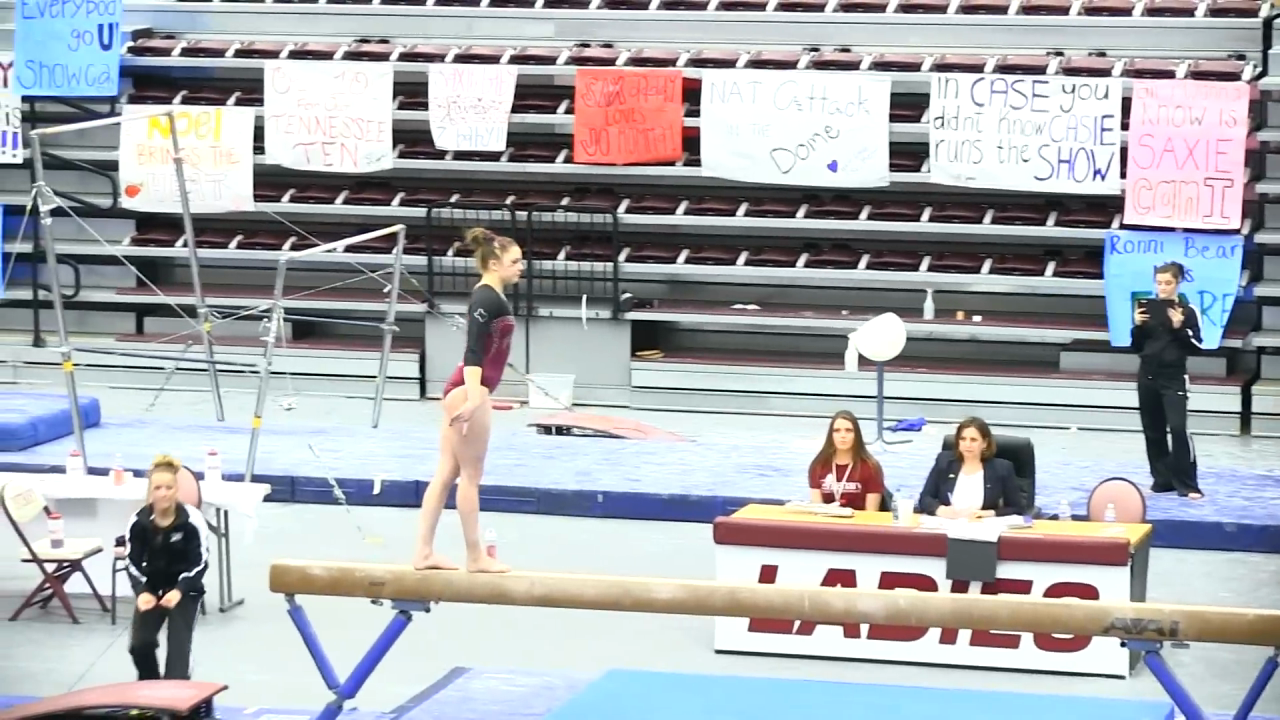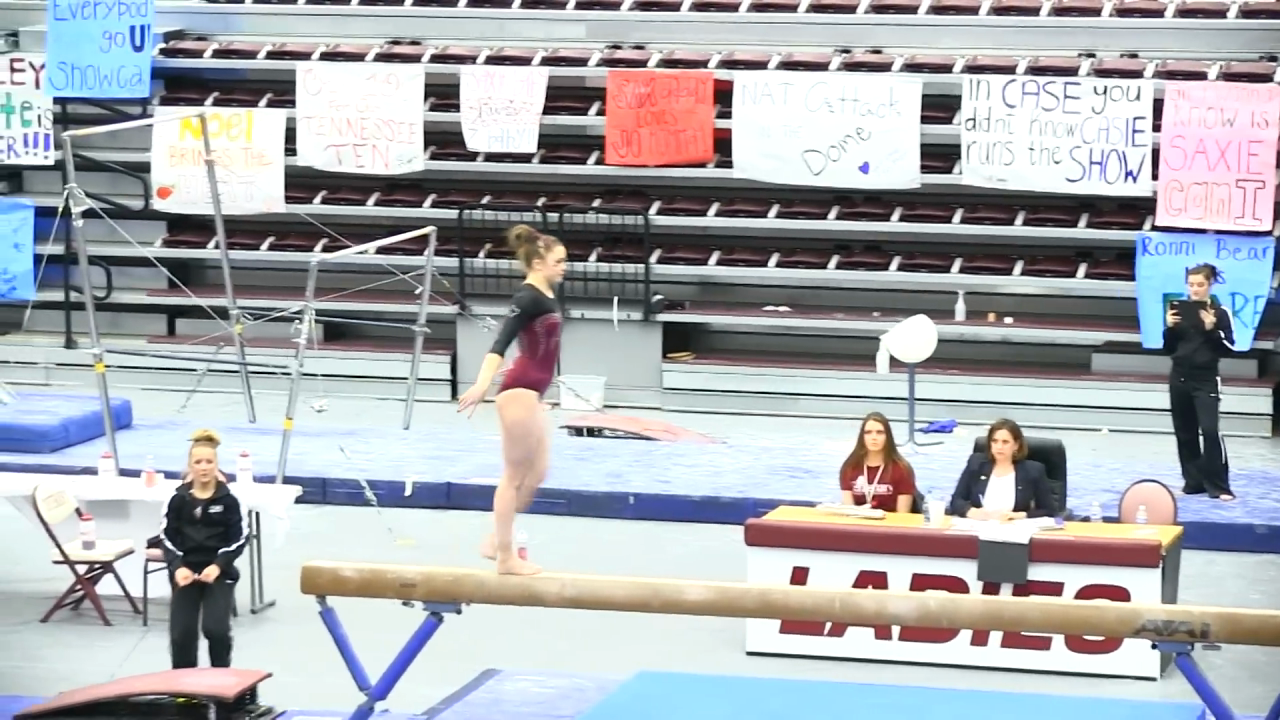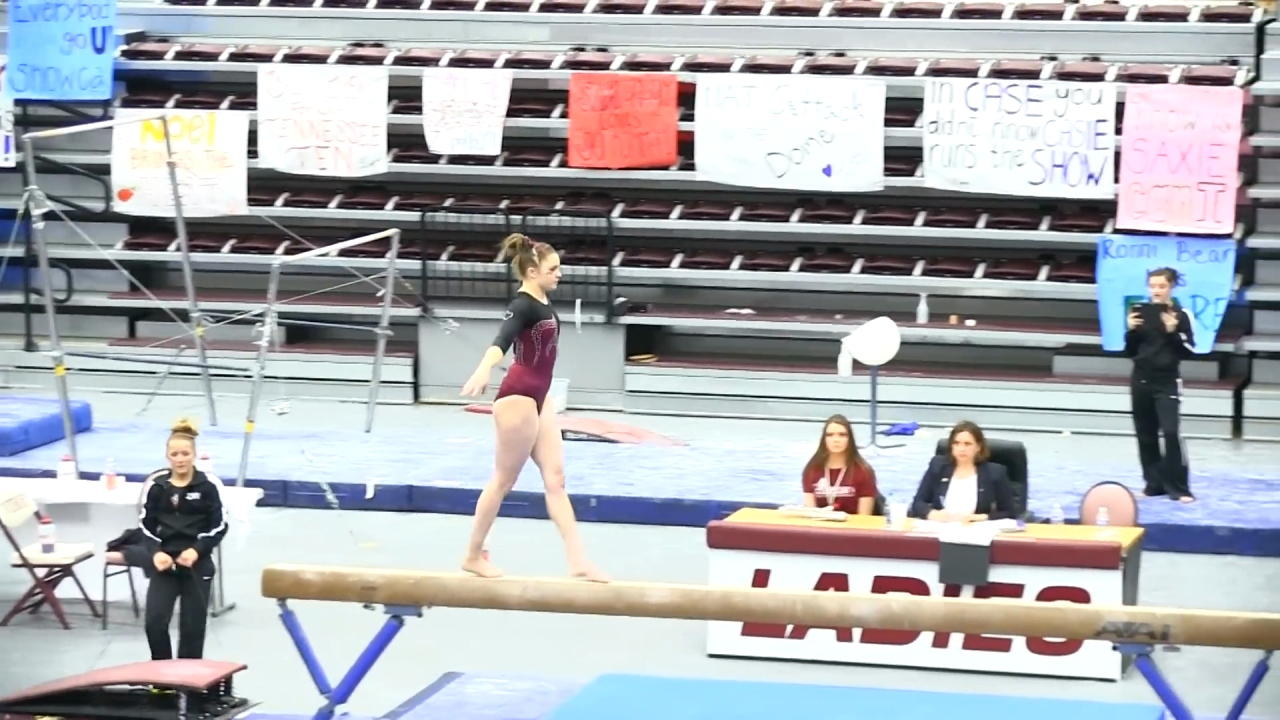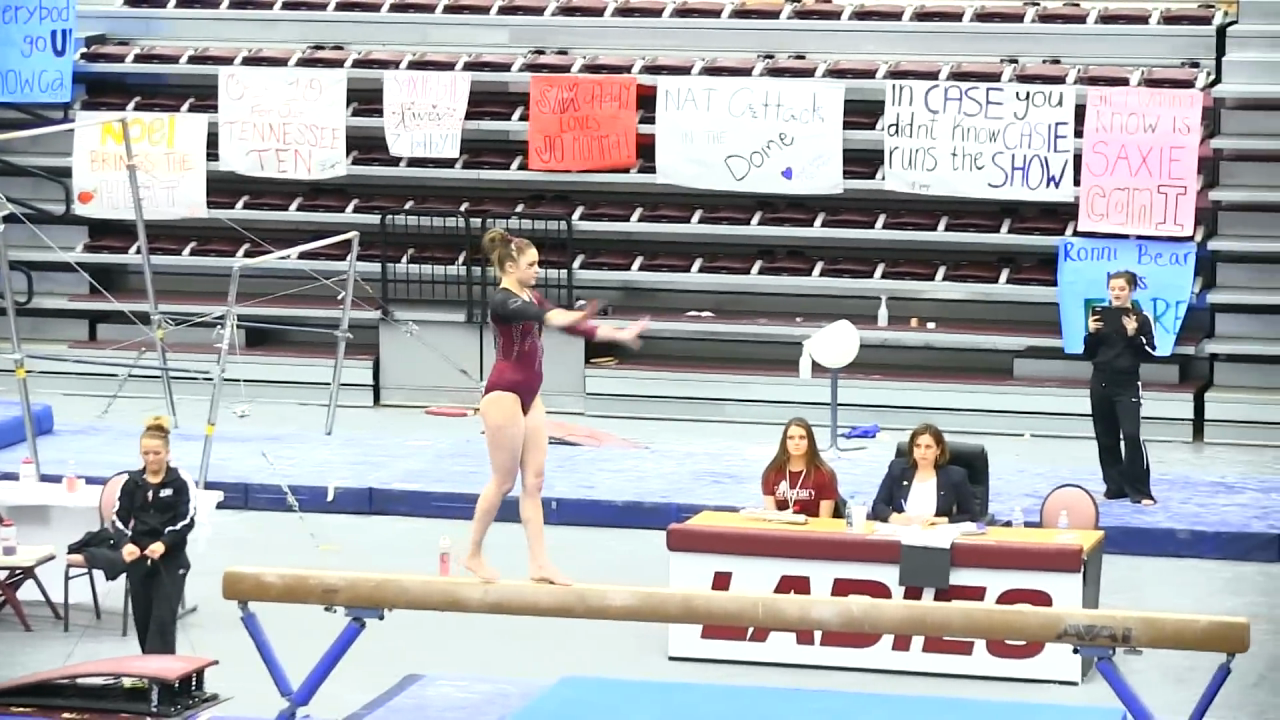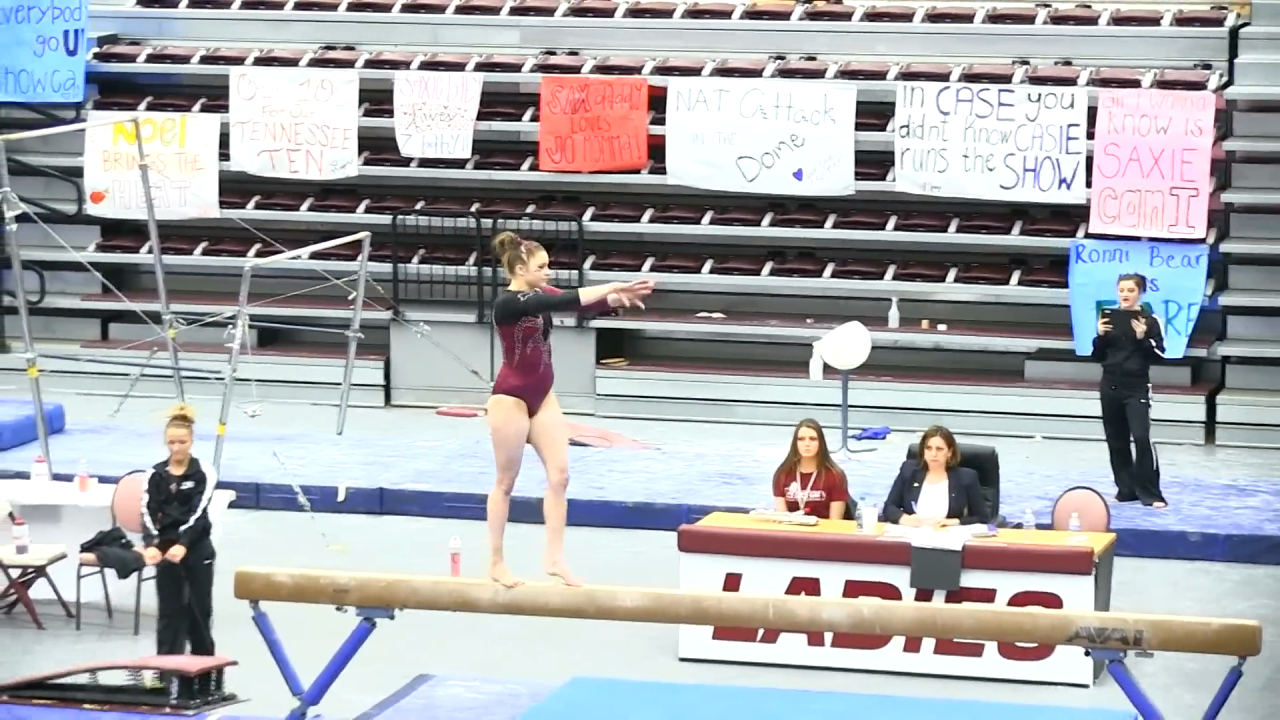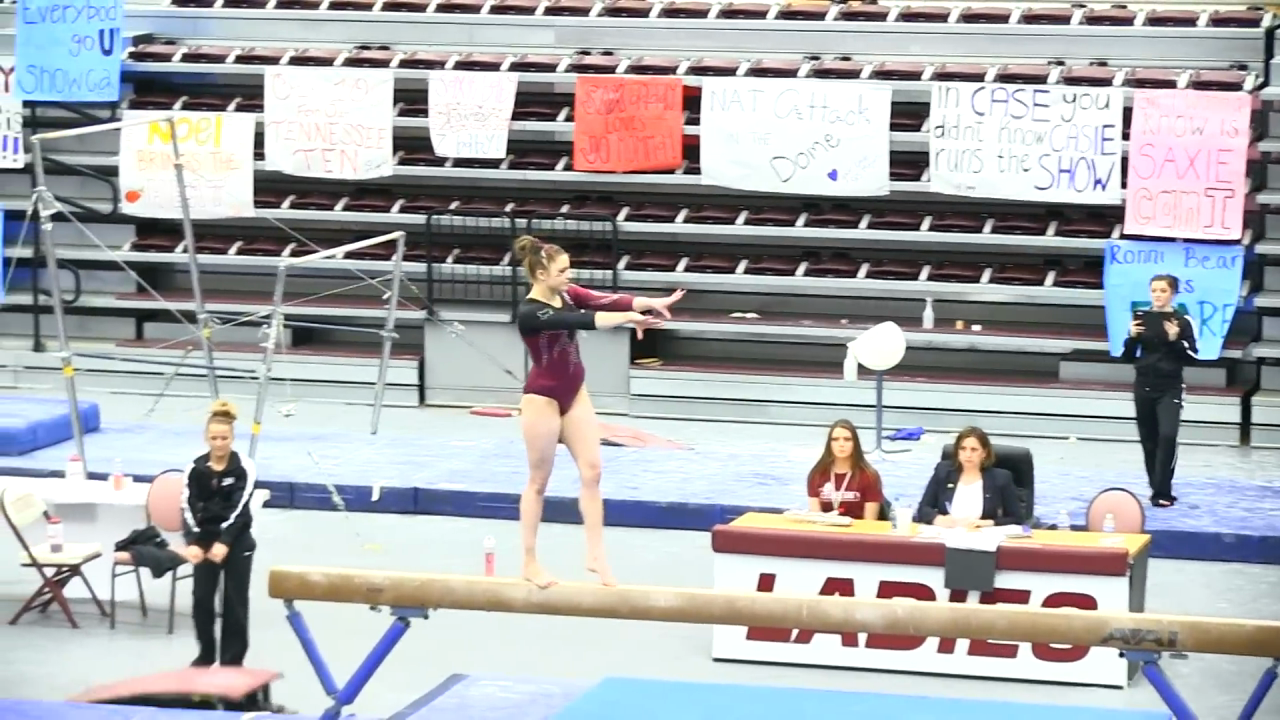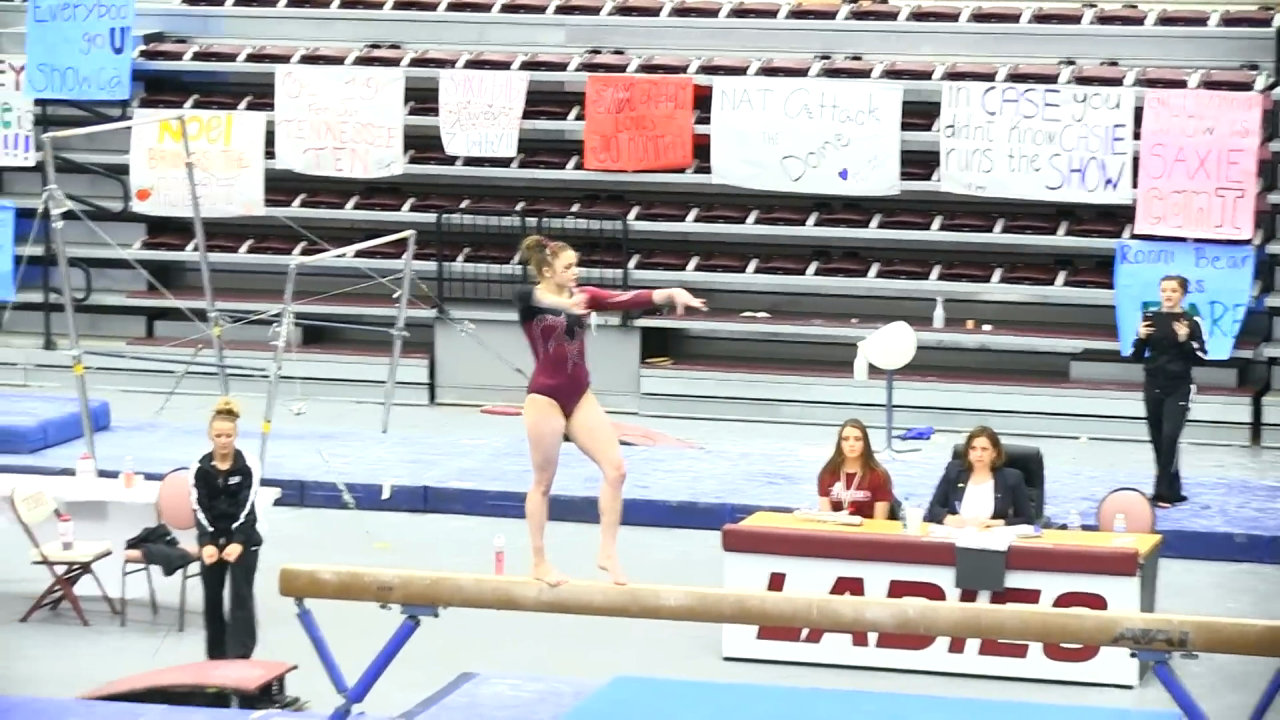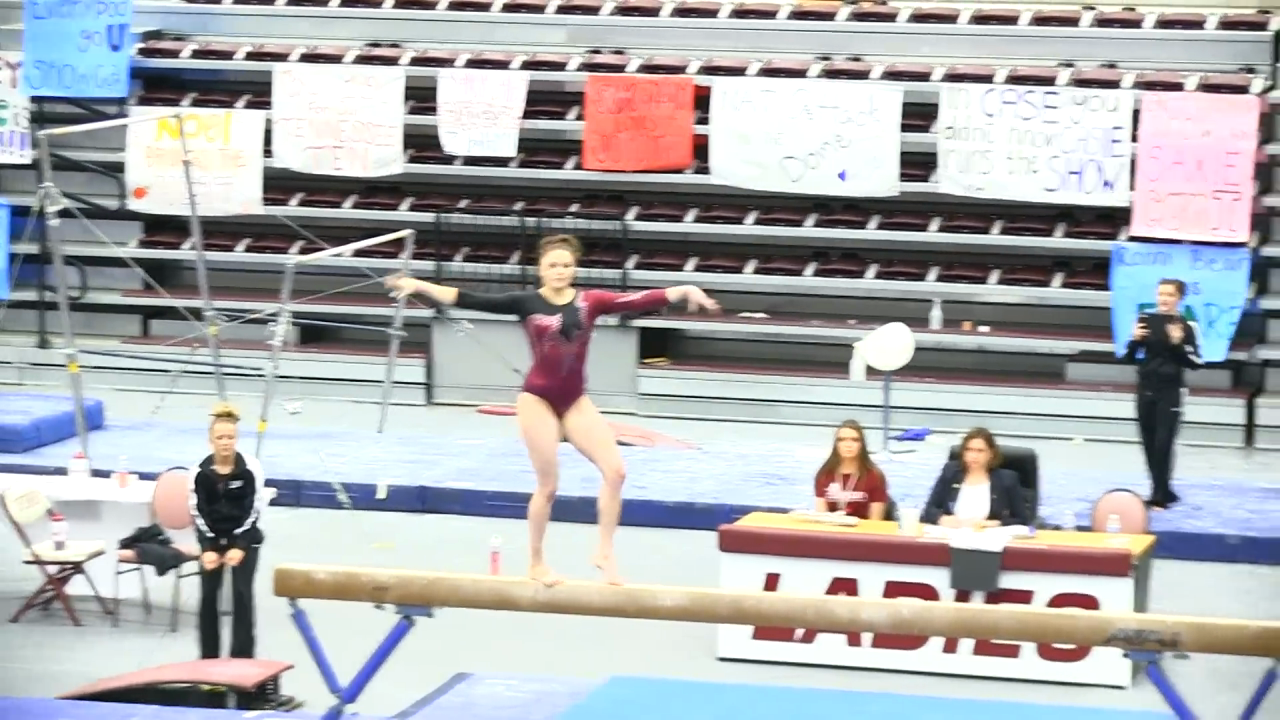
dt=0.3s
person 1, frame 1
left shoulder: (493, 295)
right shoulder: (487, 299)
right elbow: (474, 350)
right wrist: (473, 397)
left hip: (466, 389)
right hip: (470, 390)
left knee: (446, 473)
right knee: (470, 475)
left ankle: (424, 551)
right ankle: (476, 556)
person 1, frame 2
left shoulder: (544, 294)
right shoulder: (528, 297)
right elbow: (501, 342)
right wrist: (482, 383)
left hip: (530, 392)
right hip: (521, 391)
left knee: (535, 474)
right knee: (515, 477)
left ankle: (496, 541)
right ankle: (506, 557)
person 1, frame 3
left shoulder: (540, 302)
right shoulder: (522, 306)
right elbow: (502, 338)
right wrist: (482, 372)
left hip: (537, 399)
right hip: (518, 398)
left knee: (556, 480)
right knee: (503, 481)
left ankle: (578, 560)
right ankle: (474, 555)
person 1, frame 4
left shoulder: (532, 297)
right shoulder: (502, 301)
left elbow: (570, 324)
right elbow: (539, 317)
left wrist: (617, 334)
right wrist: (571, 317)
left hip: (528, 396)
right hip: (502, 396)
left knee: (534, 481)
right knee: (502, 482)
left ankle: (539, 563)
right ankle: (474, 554)
person 1, frame 5
left shoulder: (542, 292)
right shoulder: (506, 303)
left elbow: (585, 302)
right elbow: (566, 301)
left wrist: (618, 295)
right wrist: (612, 288)
left hip: (542, 397)
right hip: (510, 399)
left knee: (559, 475)
right knee: (505, 481)
left ankle: (555, 558)
right ankle: (496, 562)
person 1, frame 6
left shoulder: (566, 294)
right shoulder: (530, 313)
left elbow: (604, 301)
right elbow: (583, 320)
left wrist: (646, 303)
right wrist: (629, 318)
left hip: (574, 394)
right hip: (543, 399)
left knee: (592, 472)
right knee: (538, 480)
left ankle: (595, 555)
right ankle: (529, 562)
person 1, frame 7
left shoulder: (585, 295)
right shoulder: (535, 301)
left elbow: (630, 300)
right elbow: (533, 294)
left wrist: (672, 293)
right wrist: (559, 302)
left hip: (580, 396)
right hip: (545, 398)
left knee: (615, 470)
right knee: (543, 482)
left ankle: (608, 553)
right ankle: (540, 563)
person 1, frame 8
left shoulder: (590, 301)
right shoulder: (523, 301)
left elbow: (640, 301)
right elbow: (466, 298)
left wrist: (685, 290)
right wrist: (420, 286)
left hip: (575, 400)
right hip: (538, 399)
left knee: (615, 471)
right knee: (548, 486)
left ankle: (605, 553)
right ankle: (537, 562)
person 2, frame 1
left shoulder: (192, 520)
right shoulder: (139, 521)
left elbow: (200, 563)
right elbow: (133, 562)
left wrist: (179, 590)
right wrist: (141, 591)
left hip: (185, 589)
right hip: (152, 587)
left knee: (179, 645)
right knee: (140, 644)
person 2, frame 2
left shoulder: (229, 497)
right shoulder: (178, 497)
left elbow: (239, 539)
right elbow: (167, 537)
left wrist: (218, 566)
right wrist: (177, 567)
left hip: (220, 572)
right hip: (186, 572)
left knee: (216, 629)
right knee: (182, 635)
person 2, frame 3
left shoulder: (208, 486)
right shoulder: (156, 486)
left elbow: (220, 526)
right elbow: (146, 525)
left wrist: (197, 549)
right wrist: (155, 551)
left hip: (197, 564)
right hip: (164, 564)
left knee: (191, 627)
right knee: (154, 623)
person 2, frame 4
left shoulder: (181, 481)
right shoulder: (131, 482)
left elbow: (186, 520)
right elbow: (119, 519)
left wrist: (164, 543)
right wrist: (125, 543)
left hip: (171, 559)
right hip: (139, 559)
left knee: (163, 619)
right knee: (142, 619)
person 2, frame 5
left shoulder: (204, 472)
right shoulder: (156, 474)
left elbow: (198, 512)
right elbow: (149, 512)
left wrist: (183, 544)
right wrist: (150, 544)
left hip: (197, 548)
right hip: (166, 547)
left knee: (198, 607)
right knee: (168, 608)
left ankle: (202, 660)
person 2, frame 6
left shoulder: (245, 467)
right shoulder: (196, 468)
left elbow: (239, 508)
right elbow: (189, 508)
left wrist: (225, 542)
right wrist: (192, 542)
left hip: (237, 541)
right hip: (206, 540)
left knee: (235, 602)
right knee: (201, 597)
left ankle: (232, 661)
right ankle: (206, 654)
person 2, frame 7
left shoulder: (249, 465)
right shoulder: (200, 468)
left elbow: (247, 507)
right elbow: (200, 508)
left wrist: (238, 542)
right wrist: (206, 542)
left hip: (244, 539)
right hip: (212, 537)
left knee: (241, 597)
right knee: (212, 596)
left ankle: (239, 659)
right ankle: (216, 655)
person 2, frame 8
left shoulder: (250, 468)
right shoulder: (201, 471)
left elbow: (253, 510)
right elbow: (199, 512)
left wrist: (240, 547)
right wrist: (207, 548)
left hip: (245, 538)
right hip: (213, 538)
left knee: (241, 594)
right knee: (208, 594)
left ankle: (242, 656)
right ankle: (209, 656)
person 3, frame 1
left shoulder: (1187, 311)
right shoulder: (1147, 308)
left elbow: (1196, 346)
right elbow: (1137, 347)
left wrist: (1179, 328)
right wrist: (1137, 326)
left hip: (1173, 378)
right hip: (1148, 377)
left knee: (1178, 429)
right knee: (1153, 431)
left ankle: (1187, 483)
right ankle: (1162, 478)
person 3, frame 2
left shoulder: (1219, 313)
right shoulder: (1179, 310)
left elbow: (1228, 348)
right elbow: (1169, 349)
left wrist: (1211, 329)
right wrist: (1169, 328)
left hip: (1205, 380)
right hip: (1179, 378)
left knee: (1210, 430)
right knee: (1184, 432)
left ankle: (1218, 485)
right ankle: (1194, 480)
person 3, frame 3
left shoulder: (1180, 316)
right shoulder: (1140, 313)
left elbow: (1188, 351)
right elbow: (1130, 351)
left wrist: (1173, 332)
right wrist: (1131, 330)
left hip: (1166, 382)
right hip: (1141, 380)
left knee: (1171, 432)
right knee: (1146, 434)
left ankle: (1178, 487)
right ankle: (1155, 482)
person 3, frame 4
left shoulder: (1140, 319)
right shoulder: (1101, 316)
left elbow: (1149, 354)
right elbow: (1089, 354)
left wrist: (1133, 335)
right wrist: (1091, 333)
left hip: (1127, 385)
right hip: (1100, 384)
left knee: (1132, 435)
right knee: (1106, 437)
left ankle: (1139, 490)
right ankle: (1115, 485)
person 3, frame 5
left shoulder: (1149, 321)
right shoulder: (1109, 318)
left elbow: (1158, 356)
right elbow: (1098, 356)
left wrist: (1143, 338)
right wrist: (1100, 336)
left hip: (1136, 387)
right hip: (1110, 386)
left knee: (1141, 437)
right knee: (1116, 440)
left ankle: (1150, 492)
right ankle: (1126, 488)
person 3, frame 6
left shoulder: (1182, 321)
right shoulder: (1141, 318)
left elbow: (1191, 357)
right elbow: (1128, 357)
left wrist: (1175, 340)
right wrist: (1131, 338)
left hip: (1170, 388)
right hip: (1144, 387)
left knee: (1168, 436)
right knee: (1149, 440)
left ankle: (1163, 491)
right ankle: (1158, 488)
person 3, frame 7
left shoulder: (1191, 322)
right shoulder: (1150, 319)
left elbow: (1201, 358)
right elbow: (1137, 357)
left wrist: (1184, 341)
right wrist: (1141, 338)
left hip: (1179, 389)
right hip: (1153, 387)
left knee: (1169, 438)
right knee: (1158, 441)
left ankle: (1164, 493)
right ankle: (1171, 490)
person 3, frame 8
left shoulder: (1186, 327)
right shoulder: (1145, 321)
left elbow: (1195, 362)
right elbow: (1130, 357)
left wrist: (1178, 344)
right wrist: (1135, 340)
left hip: (1170, 391)
right hip: (1146, 389)
left knee: (1163, 444)
right knee: (1150, 443)
left ankle: (1158, 497)
right ankle: (1163, 490)
